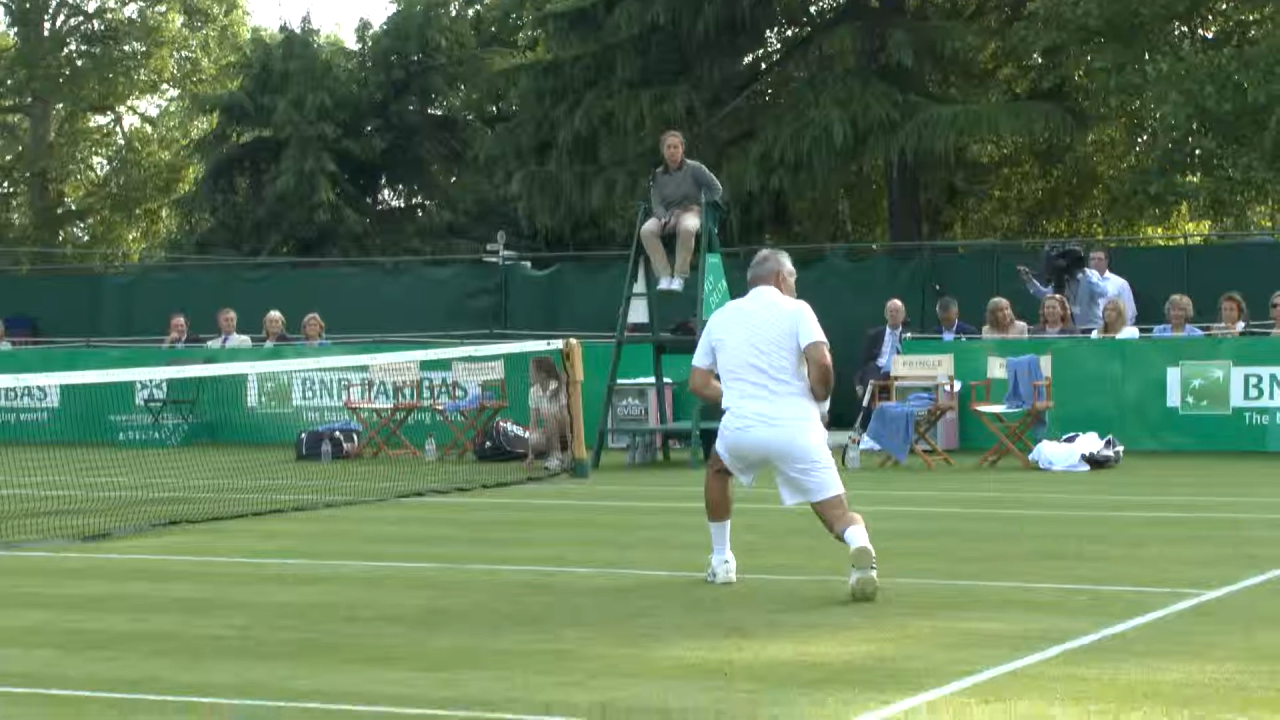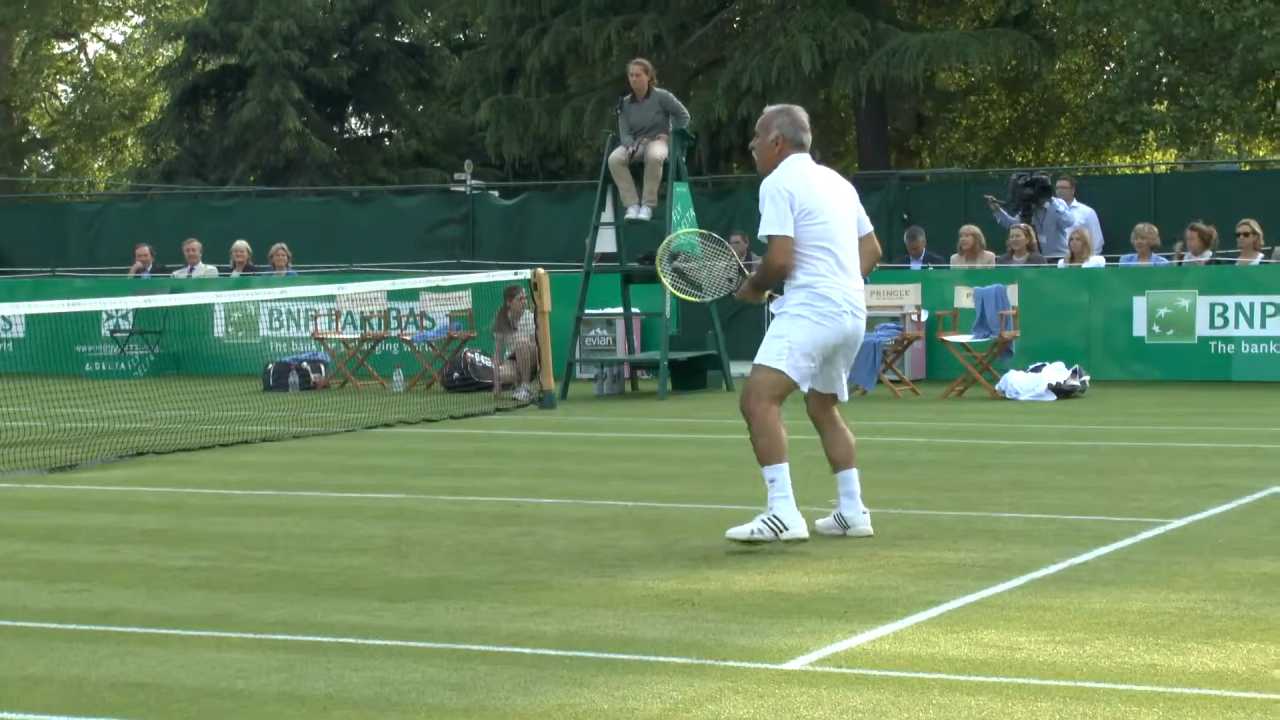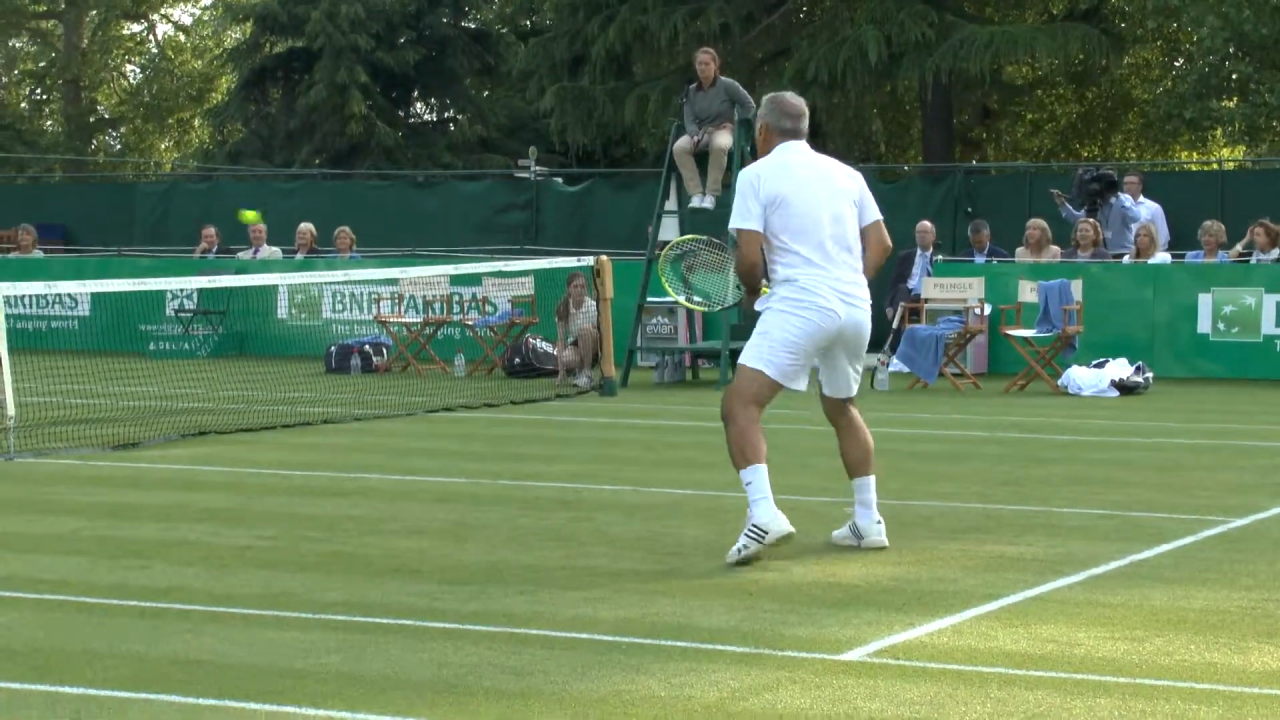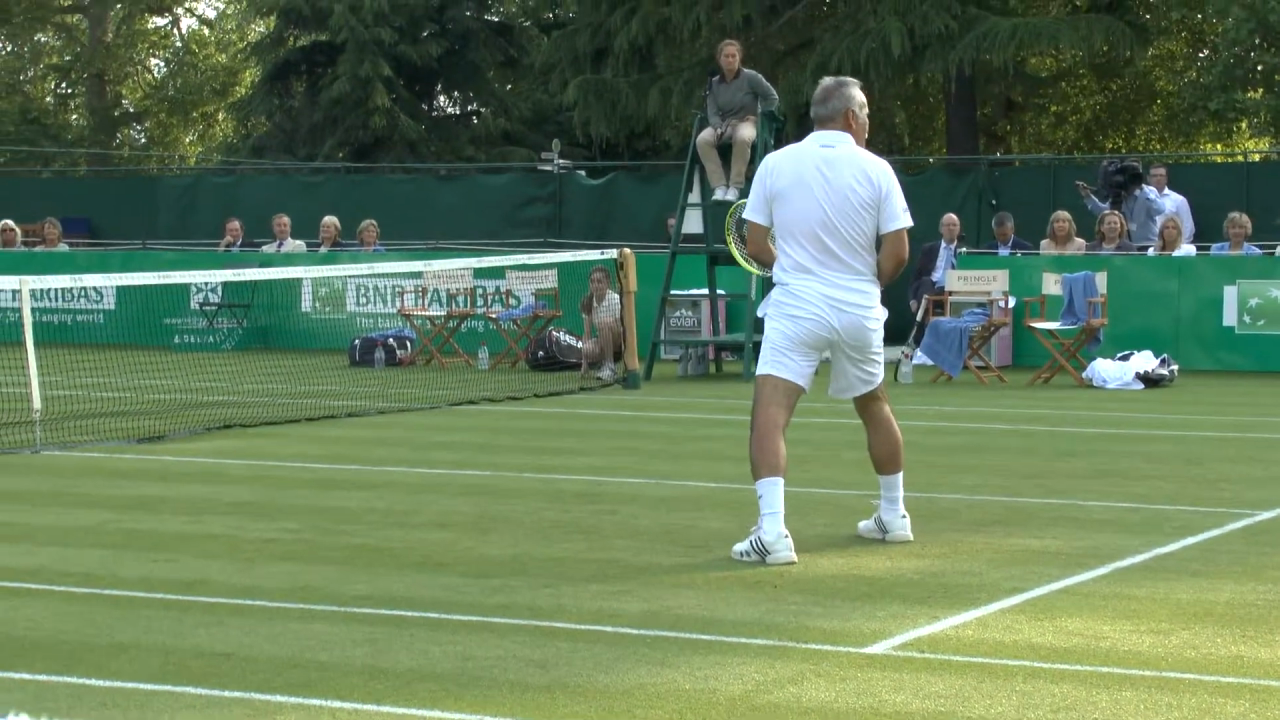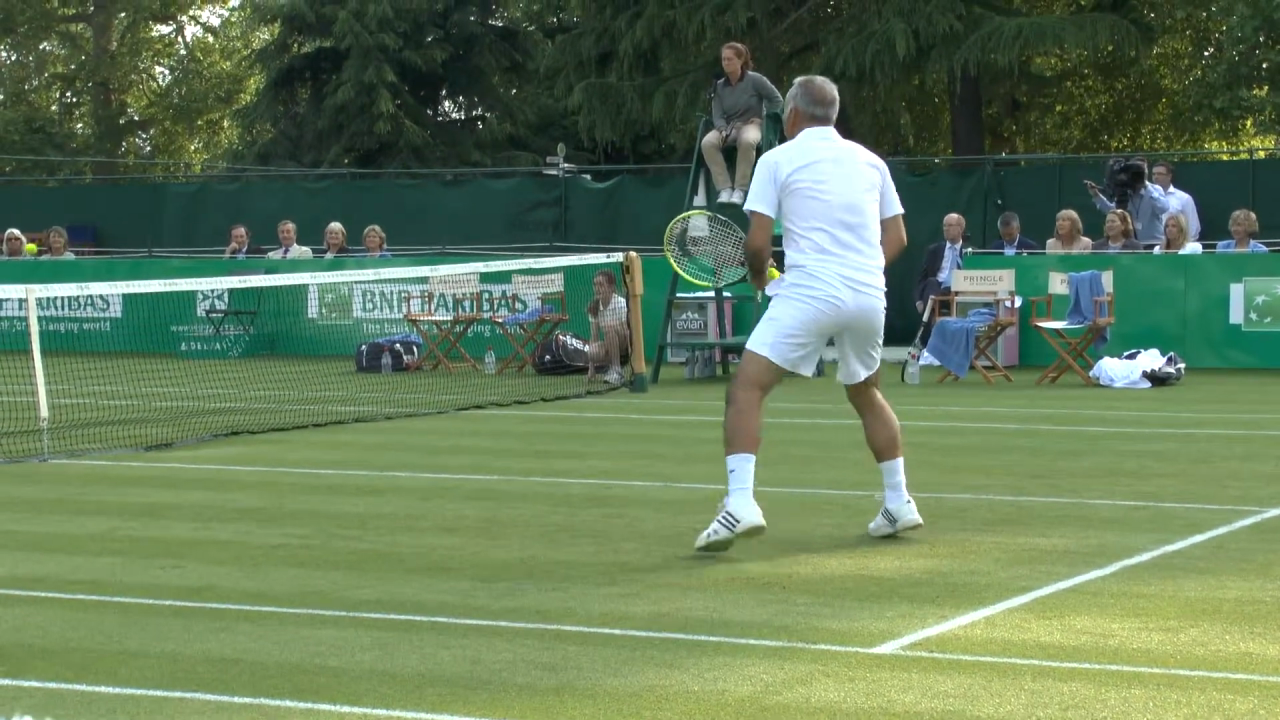
dt=1s
person 1, frame 1
left shoulder: (720, 318)
right shoulder: (796, 310)
left elbow: (699, 382)
right elbow: (821, 363)
right wrist: (818, 403)
left hip: (741, 428)
right hip: (796, 429)
left knee: (717, 470)
right knee: (838, 515)
left ankle: (721, 560)
right ankle: (858, 542)
person 1, frame 2
left shoulder: (779, 183)
right shoulder: (838, 182)
left elbow: (780, 260)
right elbow: (872, 251)
left wrist: (753, 286)
left hip: (811, 310)
right hip: (851, 312)
left knee: (758, 401)
right knee: (823, 408)
left ankle: (783, 512)
right ankle: (852, 511)
person 1, frame 3
left shoulder: (756, 175)
right shoulder: (845, 172)
left elbow: (749, 257)
right elbow: (881, 245)
left wrist: (753, 290)
left hip: (797, 307)
right hip: (854, 308)
left knee: (739, 406)
right knee: (842, 410)
left ankle: (763, 514)
right ankle: (867, 521)
person 1, frame 4
left shoulder: (775, 164)
right shoulder: (876, 169)
left elbow: (756, 245)
right elbow: (896, 254)
left hip: (795, 309)
right hip: (858, 311)
left knee: (768, 418)
right knee: (875, 408)
left ankle: (772, 532)
right ankle: (893, 516)
person 1, frame 5
left shoulder: (778, 159)
right shoulder: (870, 160)
left elbow: (757, 241)
right elbow: (896, 239)
left wrist: (759, 271)
left hip: (809, 293)
right hip: (868, 297)
left knee: (746, 390)
right knee: (867, 395)
left ankle: (740, 504)
right ankle: (899, 505)
